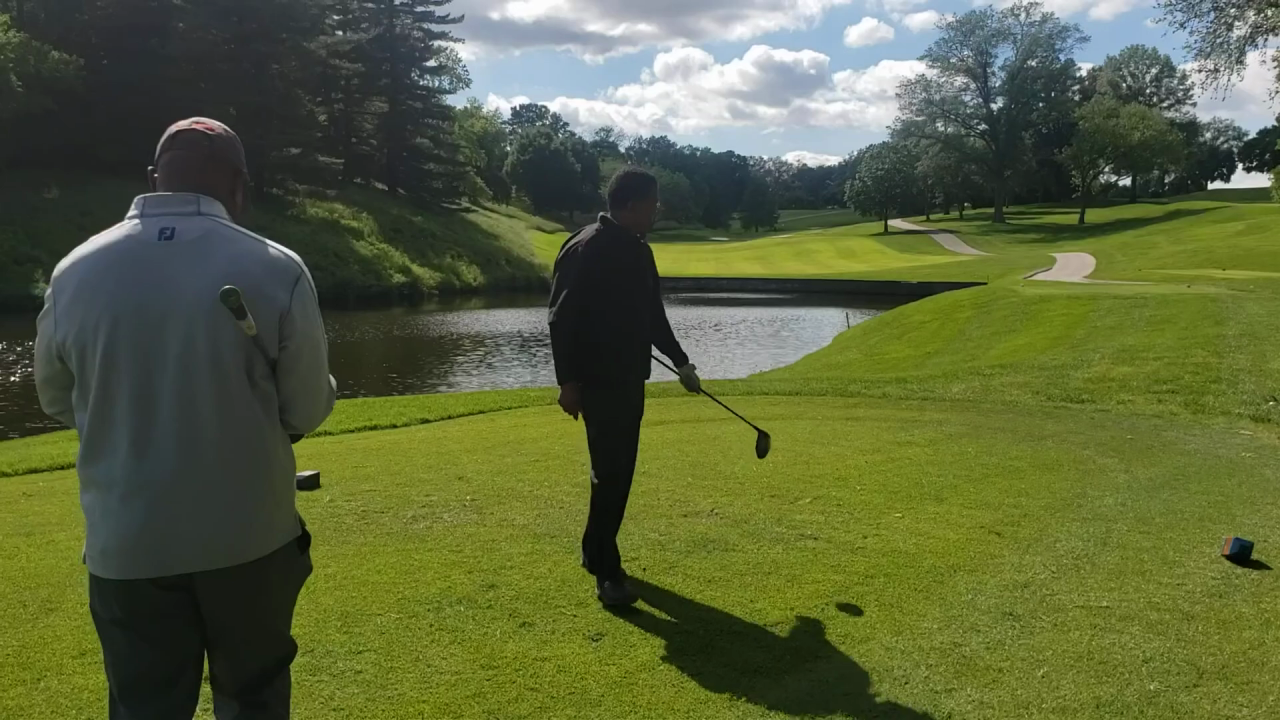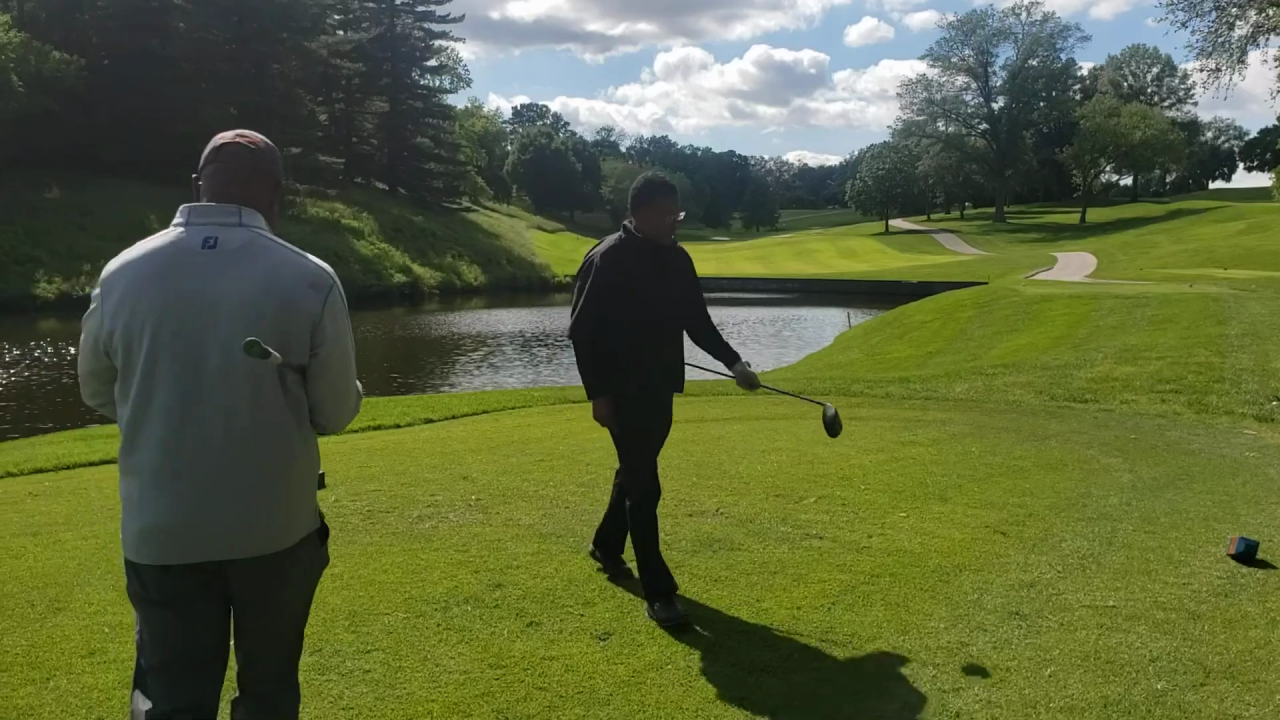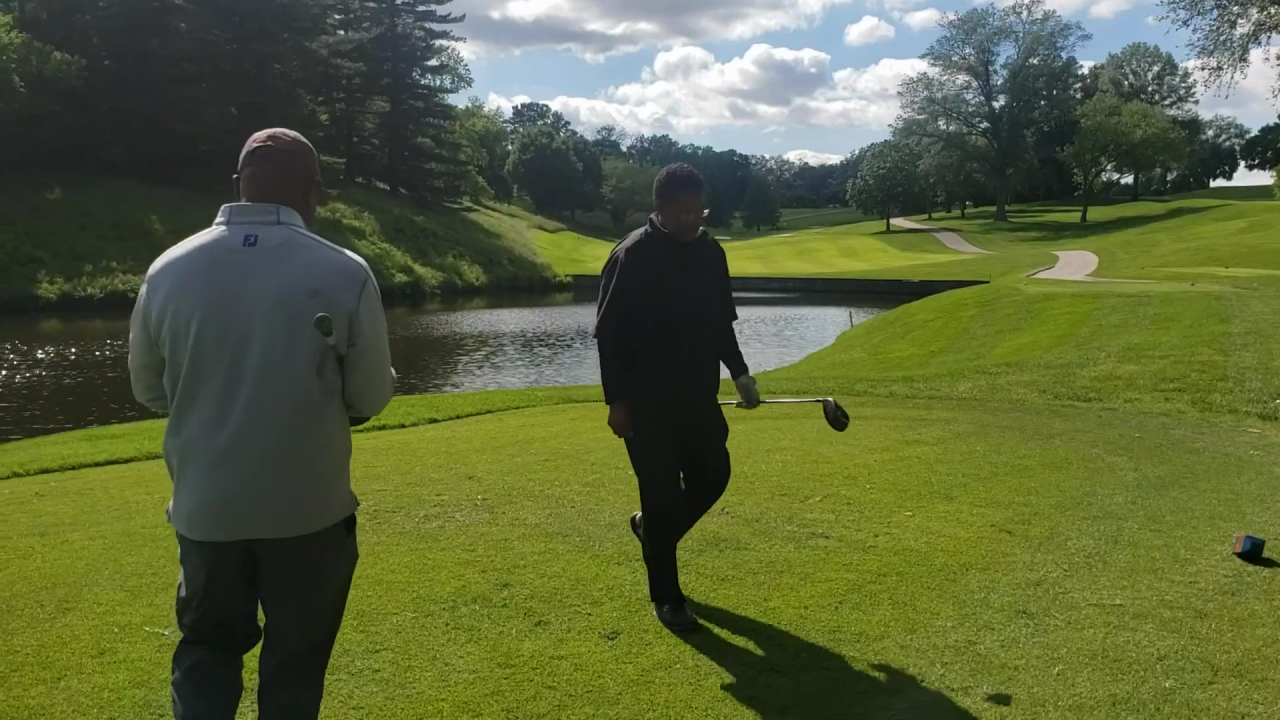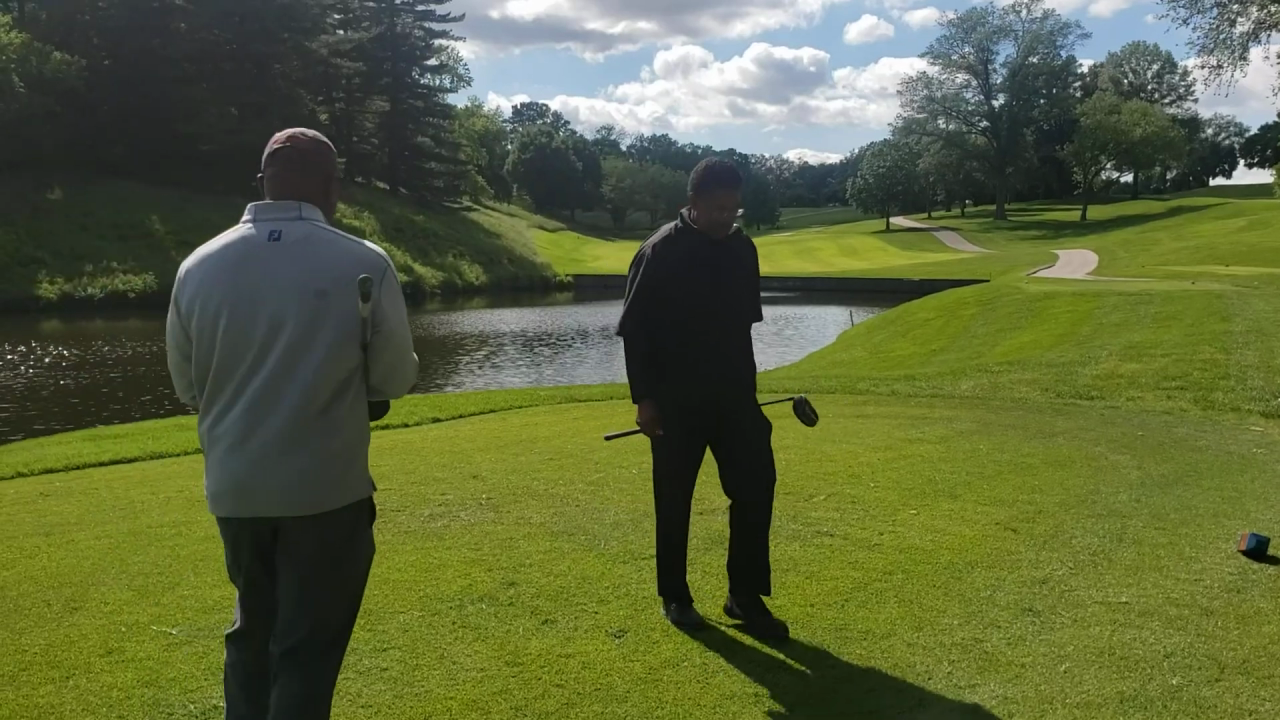
dt=0.2s
person 1, frame 1
left shoulder: (76, 273)
right shoulder: (275, 269)
left elbow: (59, 400)
right elbow: (308, 409)
left hip: (126, 544)
right hip: (249, 533)
person 1, frame 2
left shoulder: (123, 274)
right shoulder: (309, 280)
left elbow: (100, 393)
right elbow: (336, 411)
left hip: (160, 530)
right hip: (275, 526)
person 1, frame 3
left shoulder: (169, 270)
right shoulder: (344, 274)
left elbow: (150, 389)
right elbow: (371, 396)
left hip: (205, 508)
right hip: (309, 508)
left knee: (208, 652)
right knee: (294, 666)
person 1, frame 4
left shoulder: (199, 266)
right shoulder: (363, 264)
left elbow: (189, 387)
right elbow: (394, 380)
left hip: (235, 488)
right hip: (328, 492)
left knee: (253, 629)
right knee: (309, 649)
person 2, frame 1
left shoulder: (639, 250)
right shoulder: (585, 250)
left elbow: (653, 315)
right elbow: (562, 321)
left wrist: (681, 362)
right wrist: (568, 381)
left hip: (629, 376)
right hip: (597, 380)
left knee: (619, 468)
right knee: (610, 470)
left ankle: (598, 555)
right ankle: (605, 570)
person 2, frame 2
left shoulder: (675, 258)
right shoulder: (606, 260)
left elbow: (697, 319)
right elbow: (583, 332)
left wrist: (734, 362)
right wrist: (598, 394)
left hip: (660, 387)
right hip: (623, 392)
left knee: (635, 475)
right knee: (643, 486)
left ankle: (606, 547)
right ankle: (658, 592)
person 2, frame 3
left shoulder: (709, 251)
right shoulder: (631, 257)
left elbow: (720, 321)
right elbow: (609, 334)
left wrist: (740, 373)
right wrist: (616, 400)
left hip: (698, 392)
right hip: (649, 397)
left knee: (712, 477)
right knee: (661, 493)
left ankle: (650, 526)
right ankle: (666, 596)
person 2, frame 4
left shoulder: (742, 248)
right shoulder: (660, 252)
right elbow: (635, 331)
left wrist: (745, 379)
right wrist: (645, 399)
left hip: (732, 394)
right hip: (675, 399)
left knee: (755, 487)
right knee: (674, 498)
left ankle: (745, 596)
right ankle: (674, 595)
